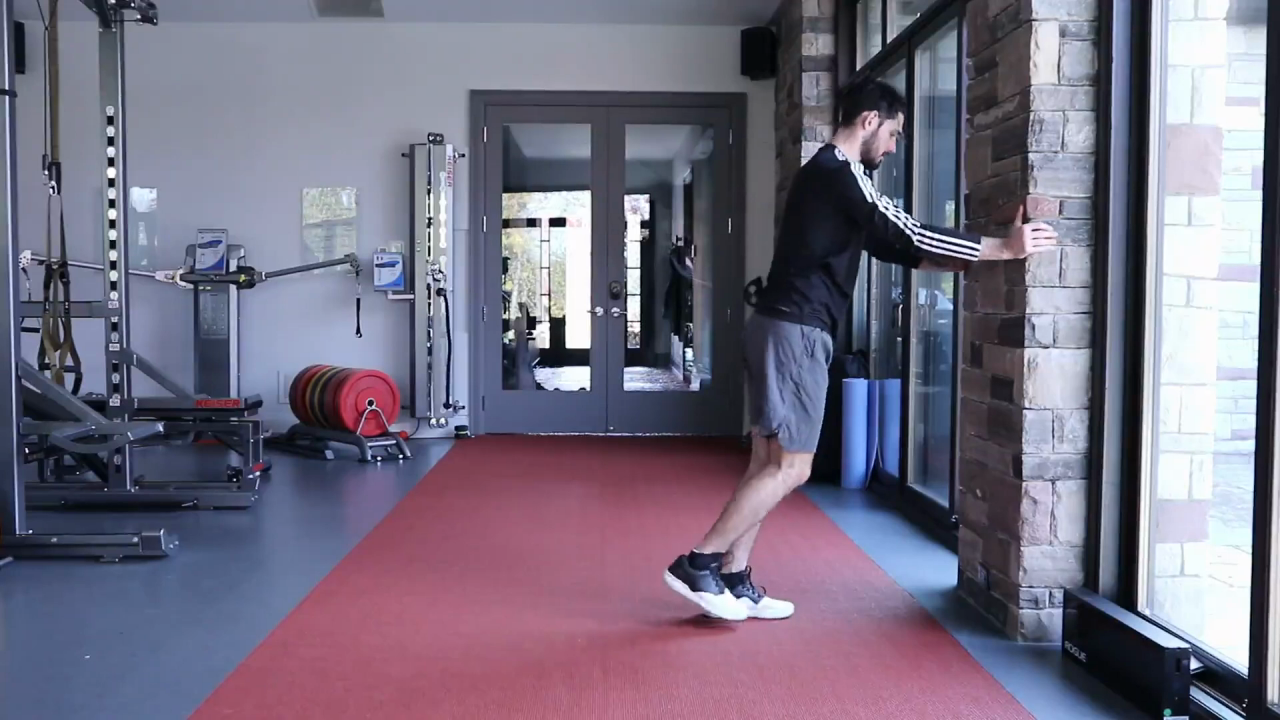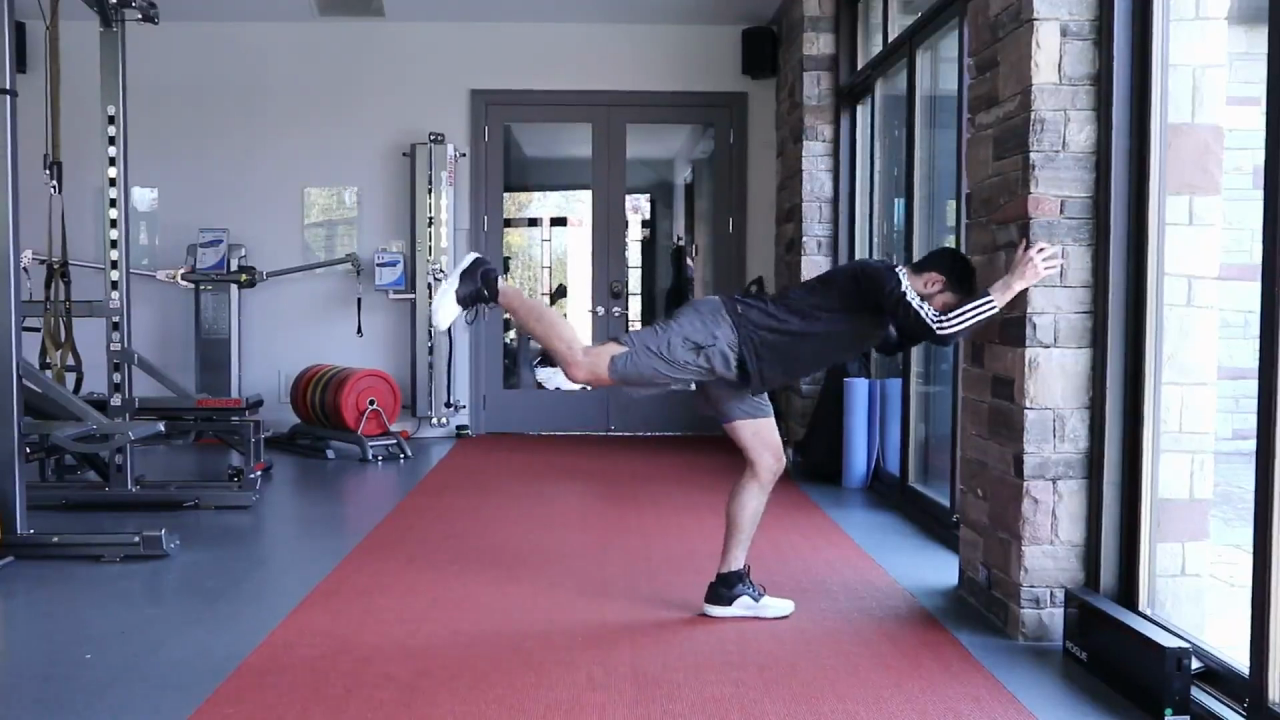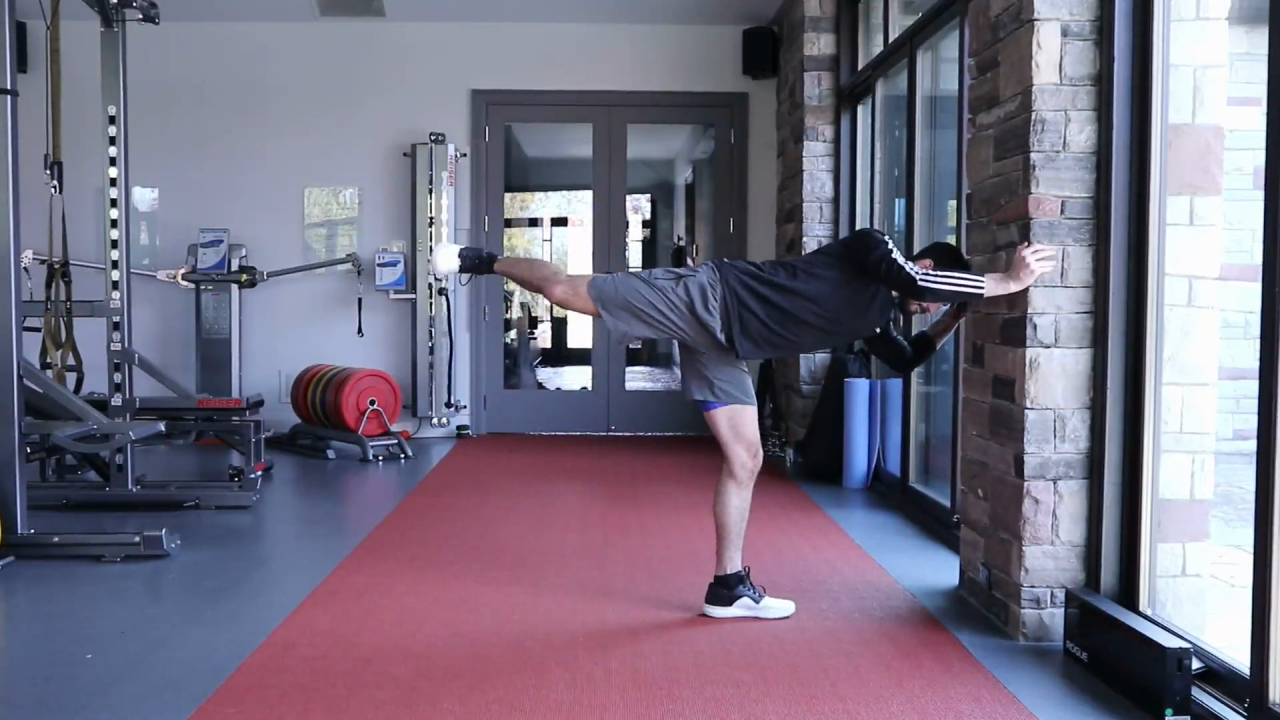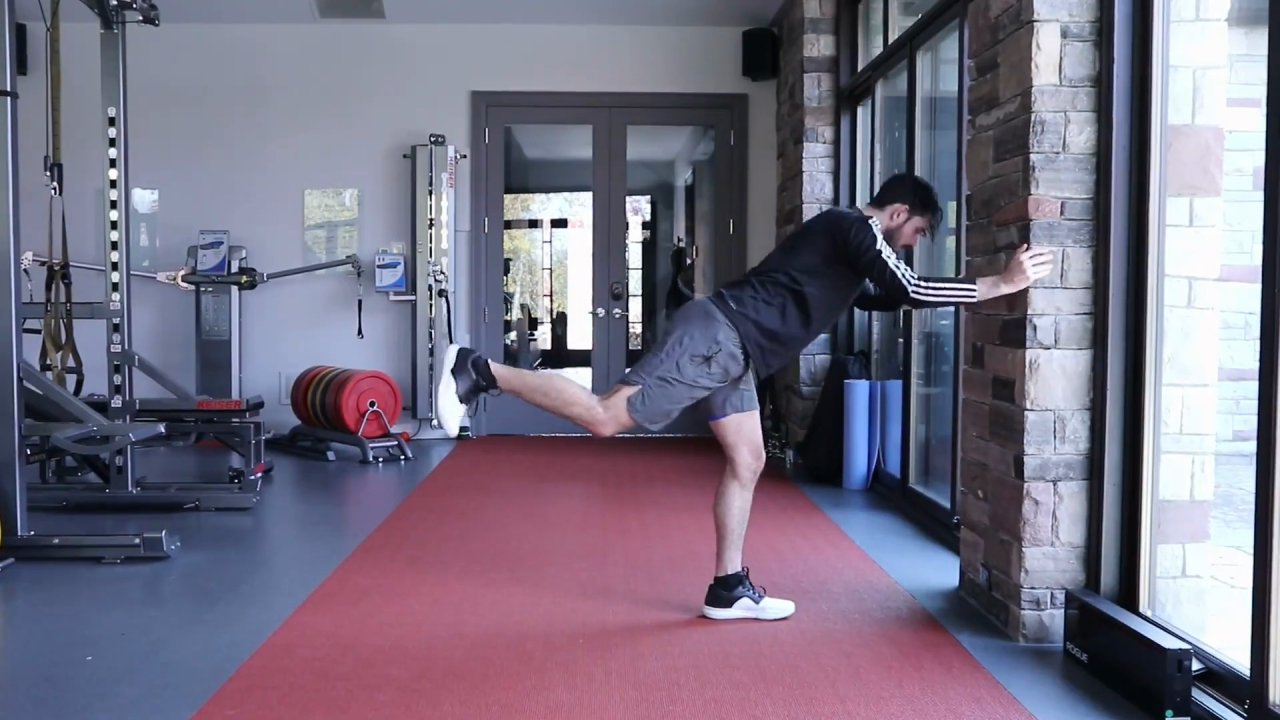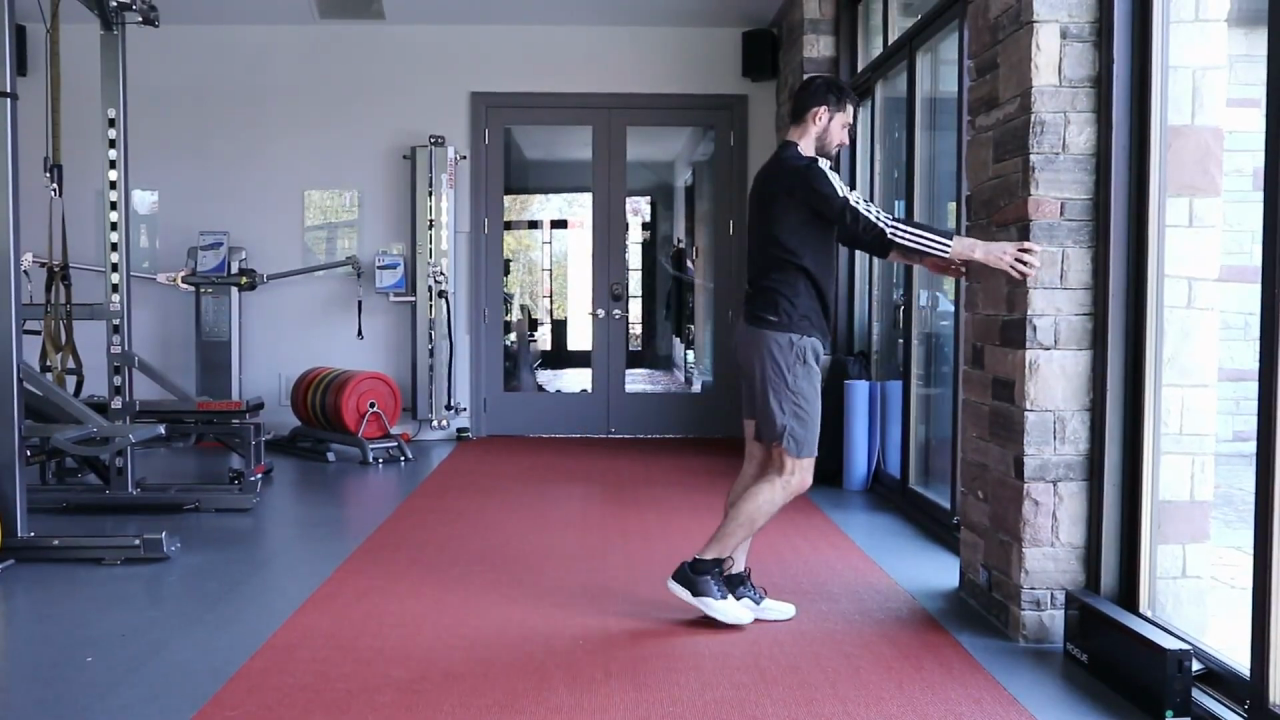
dt=1s
person 1, frame 1
left shoulder: (830, 175)
right shoulder: (838, 172)
left elbow: (890, 246)
right elbow: (909, 235)
left wrist: (969, 260)
right wrist: (1002, 248)
left hip: (785, 329)
right hip: (795, 332)
left knee: (768, 462)
right knee: (790, 467)
left ankle: (731, 579)
right ankle: (697, 564)
person 1, frame 2
left shoulder: (883, 307)
right shoulder: (884, 278)
left elbow: (907, 338)
right elbow: (940, 330)
right wrist: (1014, 283)
left hip: (732, 363)
right hip: (713, 337)
left knee: (767, 463)
right knee: (583, 365)
left ankle: (729, 586)
right ankle: (487, 284)
person 1, frame 3
left shoulder: (875, 309)
right shoulder: (871, 246)
left elbow: (907, 358)
right elbow: (922, 278)
left wrist: (956, 317)
right wrist: (1008, 280)
left hip: (722, 344)
right hip: (704, 298)
left knee: (745, 461)
right knee: (566, 290)
left ankle: (728, 587)
right ankle: (485, 261)
person 1, frame 4
left shoulder: (846, 237)
right shoulder: (855, 227)
left elbow: (877, 297)
right elbow: (911, 290)
left wrist: (957, 289)
right wrist: (1003, 283)
left hip: (728, 345)
right hip: (716, 336)
left knee: (747, 461)
right knee: (605, 416)
left ankle: (728, 587)
right ankle: (481, 372)
person 1, frame 5
left shoulder: (784, 171)
right shoulder: (804, 172)
left elbow: (857, 231)
right elbow: (876, 225)
left wrist: (923, 260)
right wrist: (978, 250)
left hip: (771, 332)
right hip: (787, 336)
left knee: (762, 465)
right knee: (792, 474)
left ankle: (732, 582)
right ankle: (700, 571)
